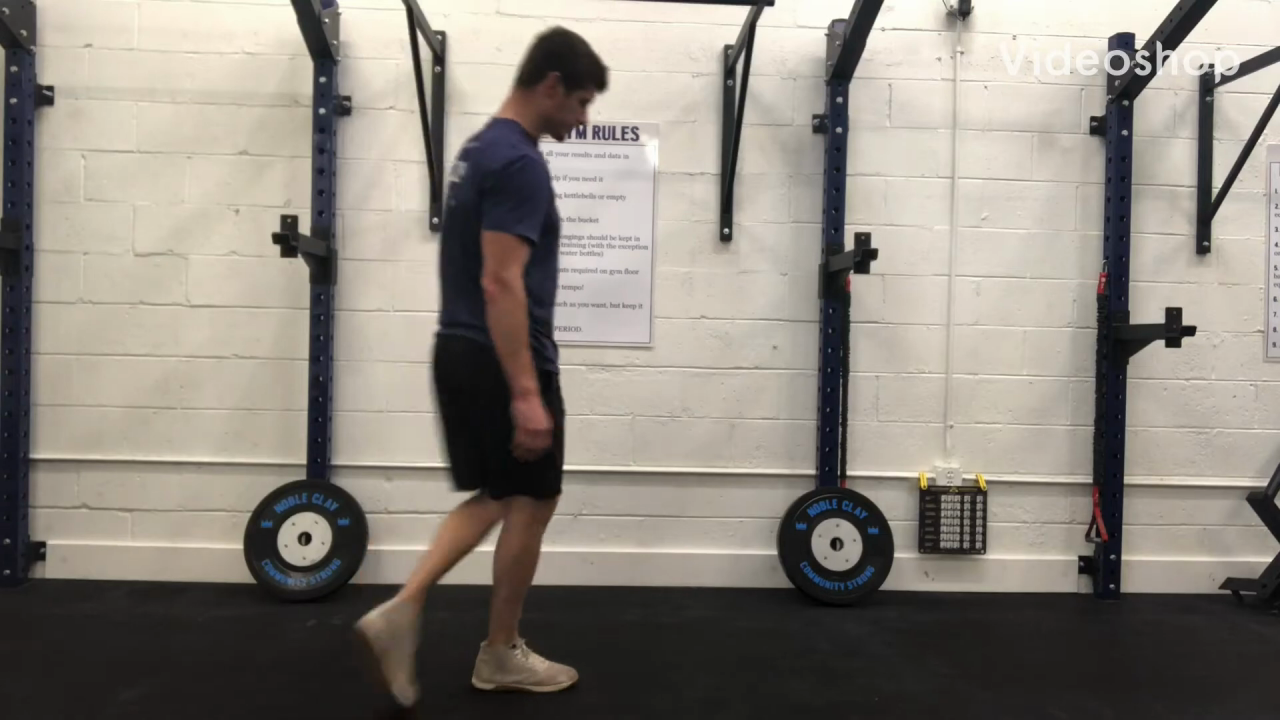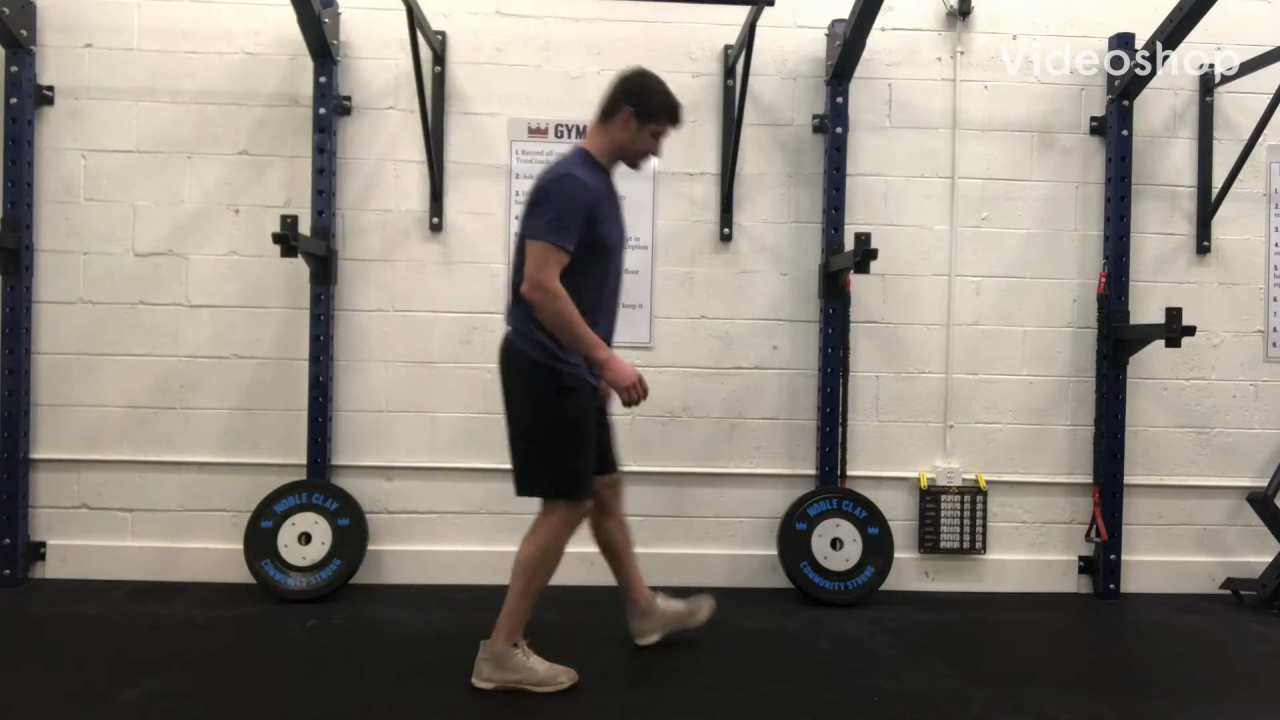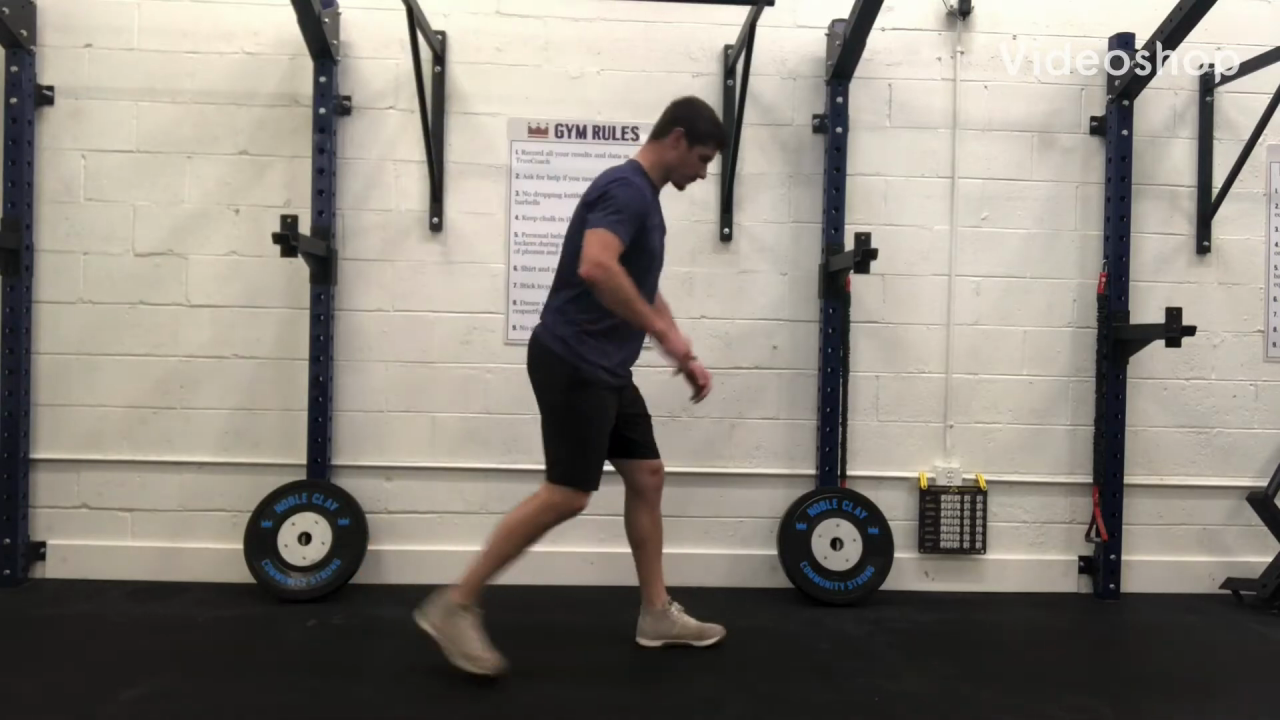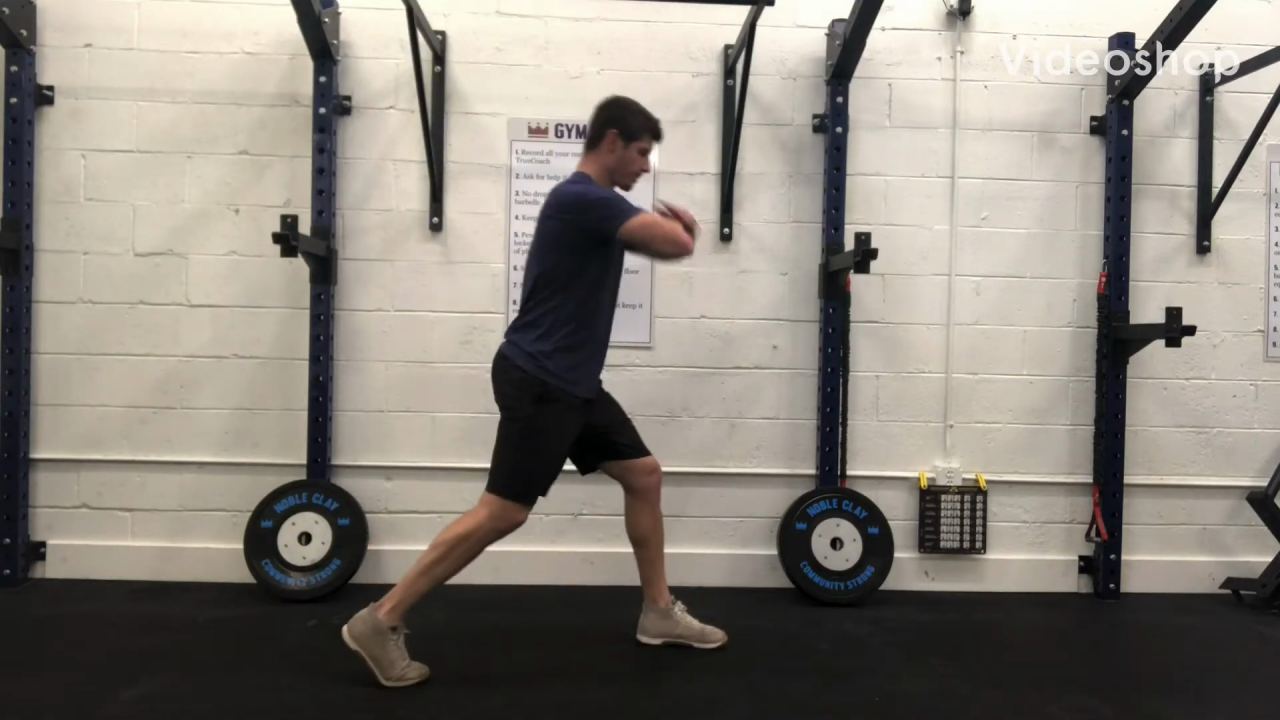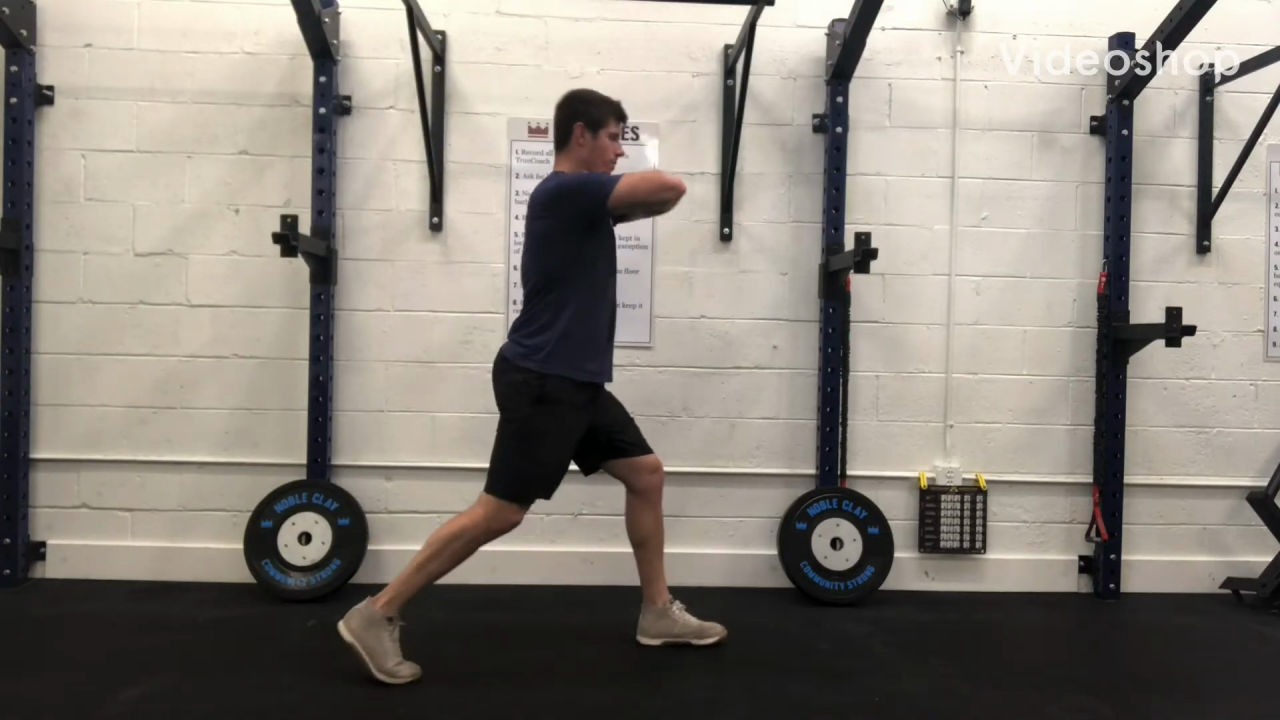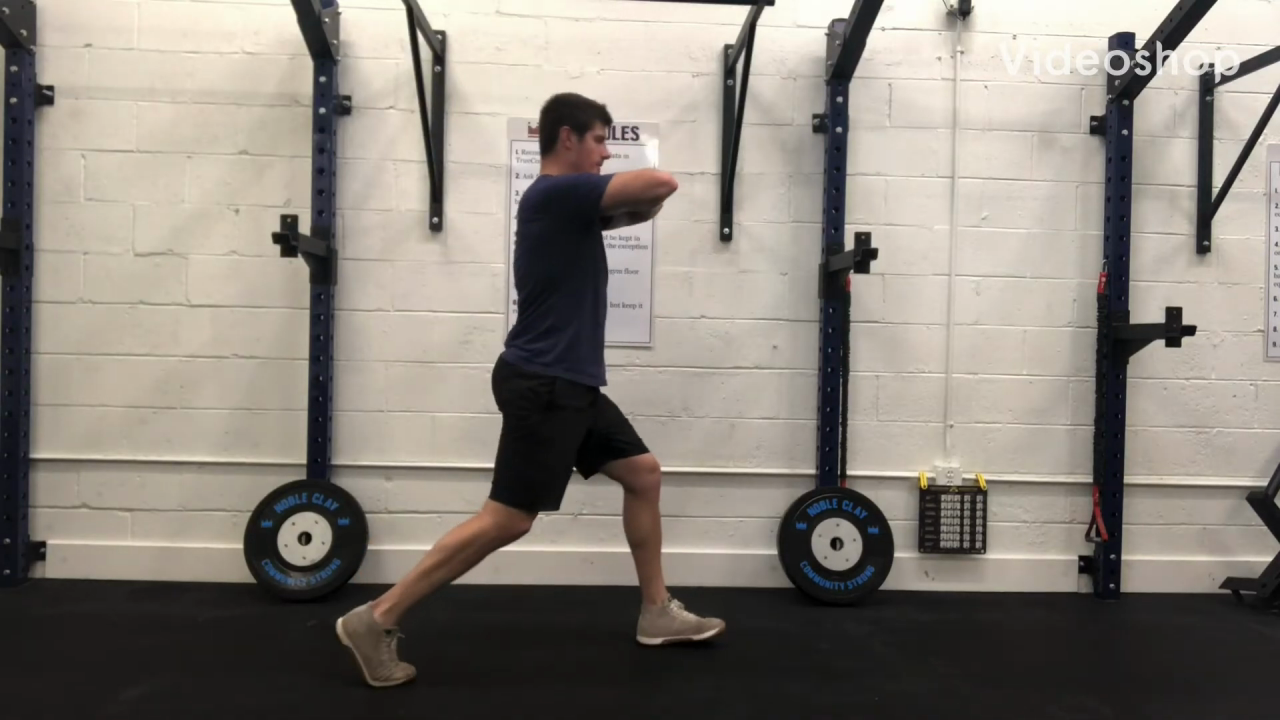
dt=0.4s
person 1, frame 1
left shoulder: (485, 149)
right shoulder: (517, 162)
right elbow: (501, 285)
right wrist: (527, 392)
left hip: (460, 353)
right hip: (500, 362)
left knee: (492, 498)
right knee: (531, 501)
left ankle: (400, 612)
right ankle: (501, 653)
person 1, frame 2
left shoulder: (597, 183)
right shoulder: (571, 184)
right elbow: (537, 285)
left wrist: (601, 360)
right wrist: (606, 360)
left hip: (572, 368)
right hip: (546, 369)
left knee: (603, 488)
right knee: (565, 504)
left ankle: (644, 608)
right ankle: (502, 652)
person 1, frame 3
left shoulder: (645, 197)
right shoulder: (623, 189)
left elbow: (644, 290)
right elbow: (596, 268)
left wrist: (684, 356)
right wrist: (662, 334)
left hip: (604, 366)
right hip: (571, 361)
left knee: (646, 478)
right knee: (566, 494)
left ankle: (657, 613)
right ankle: (454, 604)
person 1, frame 4
left shoulder: (599, 202)
right shoulder: (583, 199)
left elbow: (670, 233)
right elbow: (676, 244)
left wrist: (672, 219)
right wrist: (676, 225)
left hip: (573, 381)
right hip: (536, 379)
left knee: (644, 476)
right knee: (503, 511)
left ankle: (660, 612)
right ankle: (381, 623)
person 1, frame 5
left shoulder: (583, 199)
right shoulder: (565, 191)
left elbow: (660, 199)
right elbow: (669, 187)
left wrist: (643, 196)
right wrist: (639, 189)
left hip: (577, 380)
right hip: (540, 379)
left knee: (647, 476)
right knee: (500, 510)
left ankle: (658, 613)
right ankle: (377, 616)
person 1, frame 6
left shoulder: (573, 202)
right shoulder: (556, 193)
left elbow: (641, 204)
right elbow: (661, 183)
left wrist: (638, 205)
right wrist: (642, 199)
left hip: (571, 381)
right hip: (540, 383)
left knee: (643, 473)
right knee: (506, 518)
left ankle: (658, 612)
right ankle: (376, 621)
